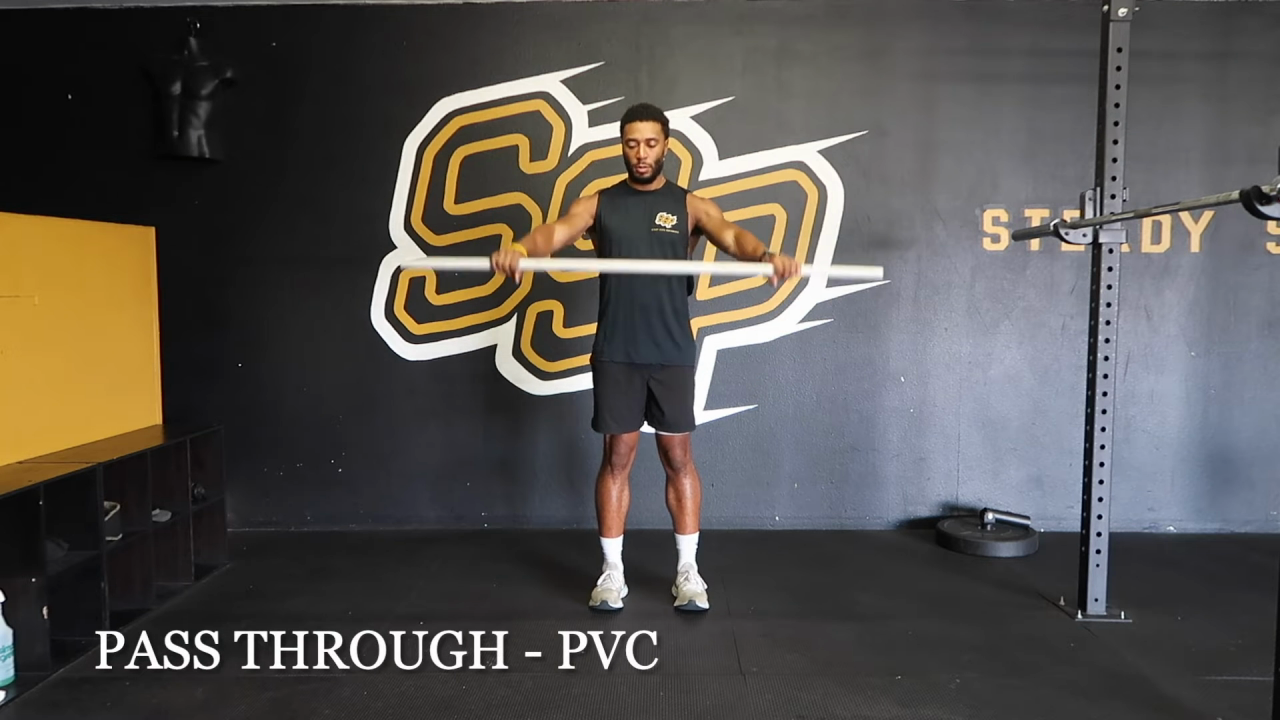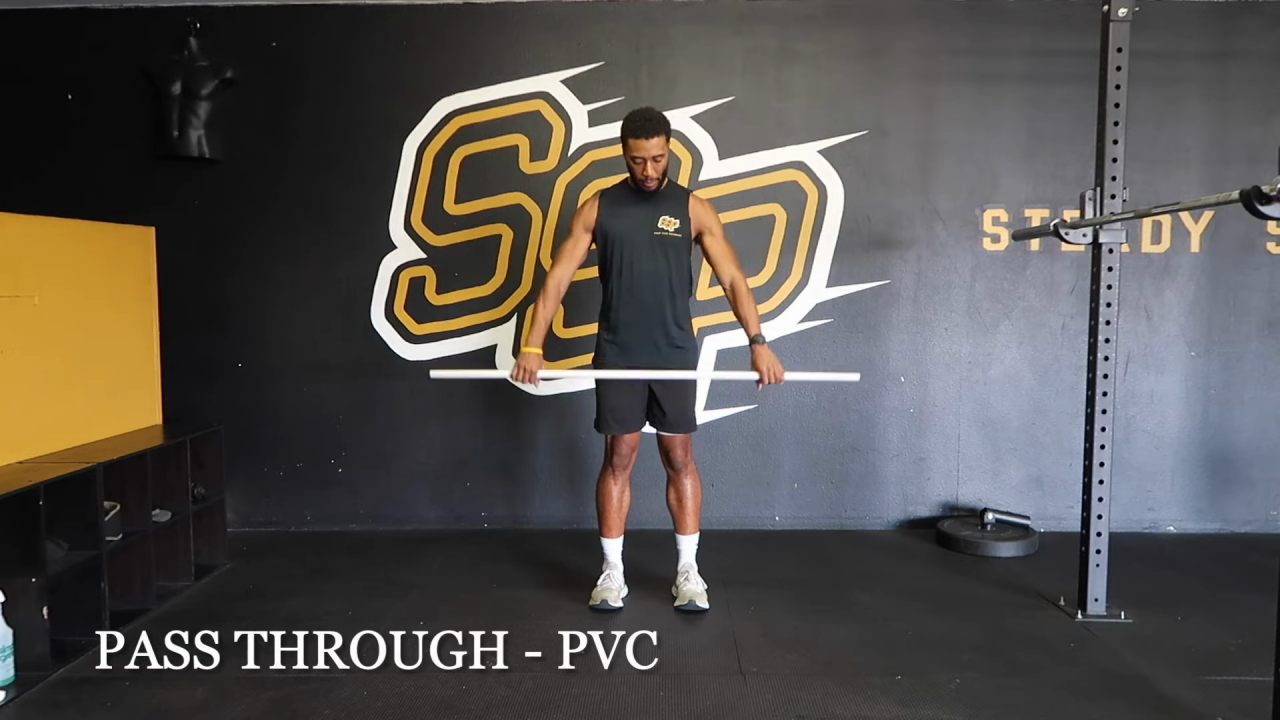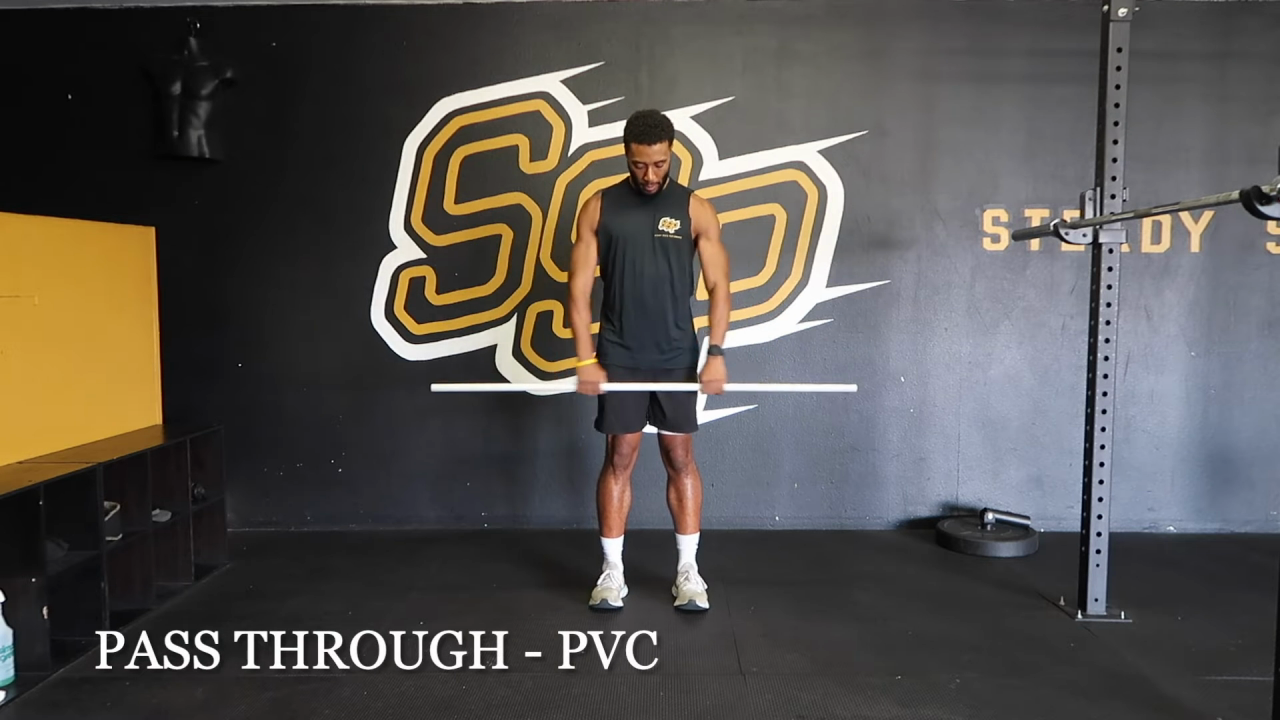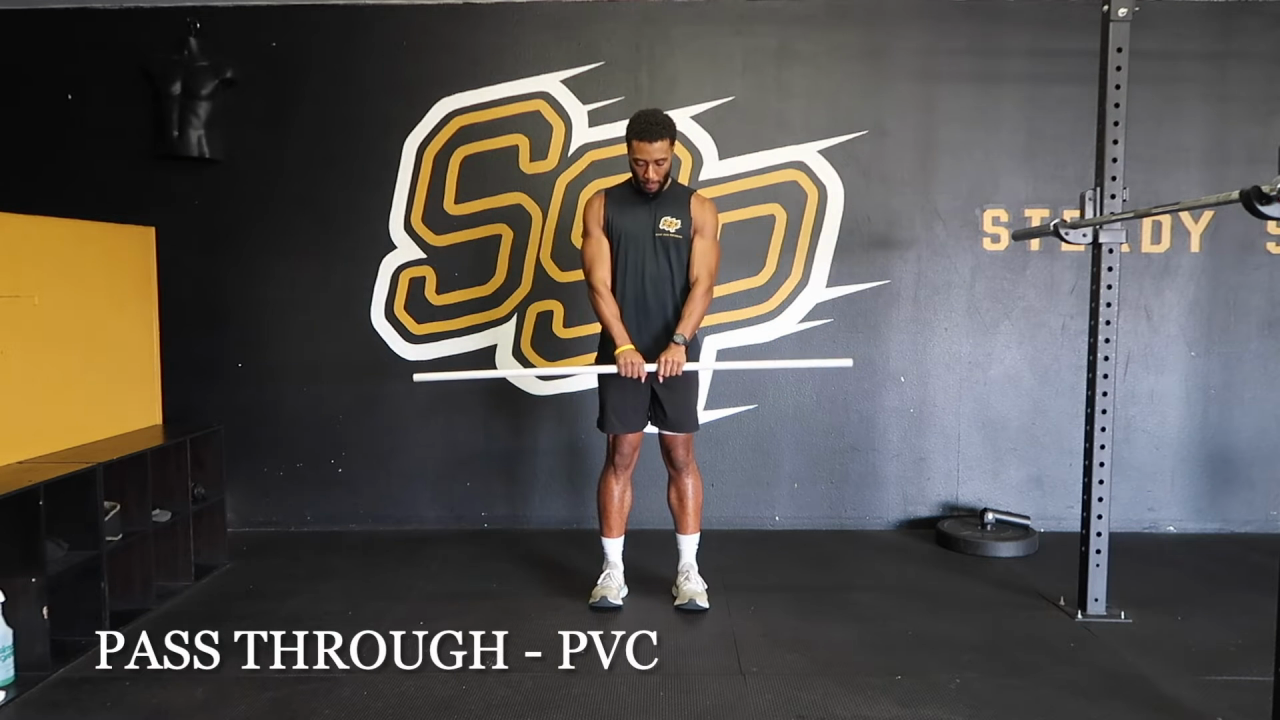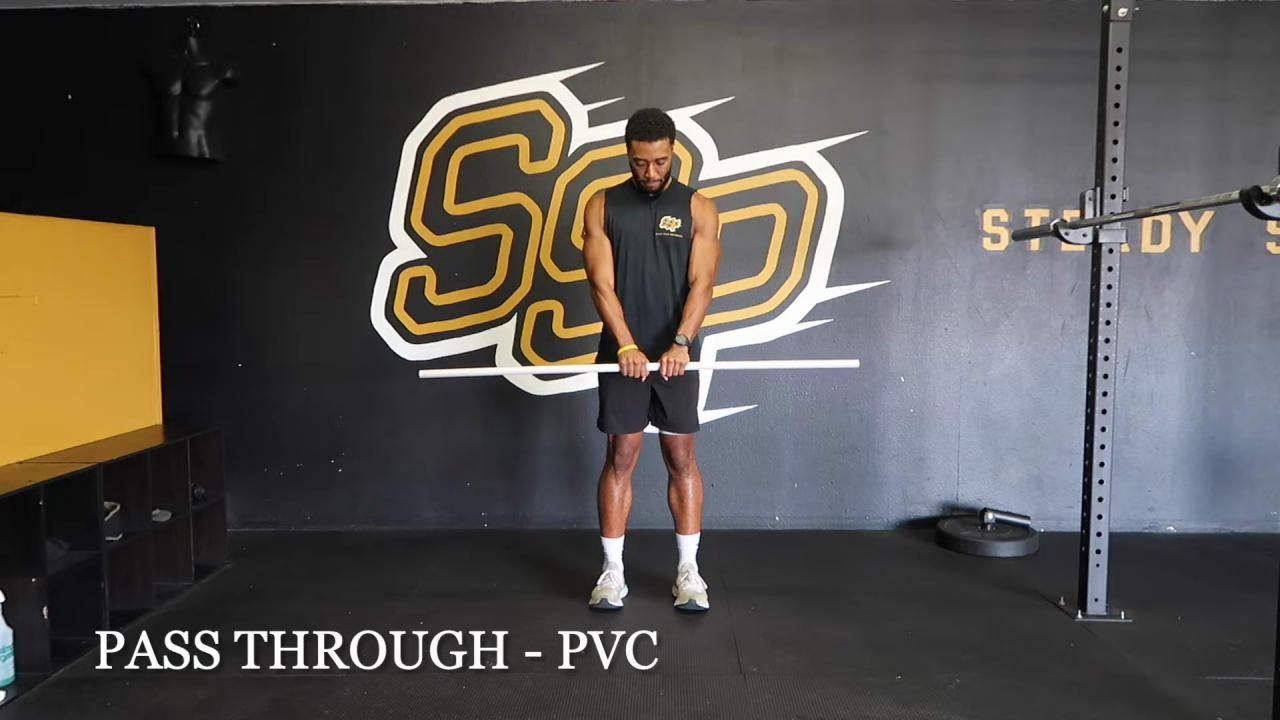
dt=0.3s
person 1, frame 1
left shoulder: (690, 204)
right shoulder: (598, 203)
left elbow: (732, 236)
right elbow: (556, 231)
left wrist: (769, 256)
right wrist: (518, 252)
left hip: (672, 353)
right hip: (615, 354)
left knee: (678, 459)
right knee: (616, 458)
left ankle: (687, 571)
right ankle: (612, 572)
person 1, frame 2
left shoulder: (694, 208)
right shoulder: (598, 207)
left elbow: (732, 277)
right elbow: (559, 274)
left wrist: (758, 341)
right wrist: (533, 342)
left hip: (675, 355)
right hip: (617, 356)
left knee: (679, 459)
right knee: (618, 459)
left ankle: (688, 571)
right ankle: (612, 571)
person 1, frame 3
left shoulder: (696, 208)
right shoulder: (599, 207)
left elbow: (718, 286)
right elbow: (580, 287)
left wrist: (715, 353)
right wrist: (585, 357)
left hip: (677, 358)
right hip: (619, 359)
left knee: (680, 458)
right knee: (618, 458)
left ankle: (687, 570)
right ankle: (612, 571)
person 1, frame 4
left shoulder: (698, 208)
right shoulder: (602, 205)
left elbow: (702, 284)
right elbow: (599, 284)
left wrist: (678, 342)
right wrist: (624, 347)
left hip: (676, 353)
right hip: (621, 354)
left knee: (681, 458)
right knee: (619, 458)
left ankle: (688, 570)
right ankle: (612, 570)
person 1, frame 5
left shoulder: (698, 207)
right shoulder: (602, 206)
left elbow: (701, 284)
right elbow: (602, 284)
left wrist: (680, 343)
right wrist: (627, 347)
left hip: (676, 353)
right hip: (622, 353)
left knee: (681, 458)
right knee: (620, 458)
left ankle: (688, 570)
right ankle: (612, 571)
